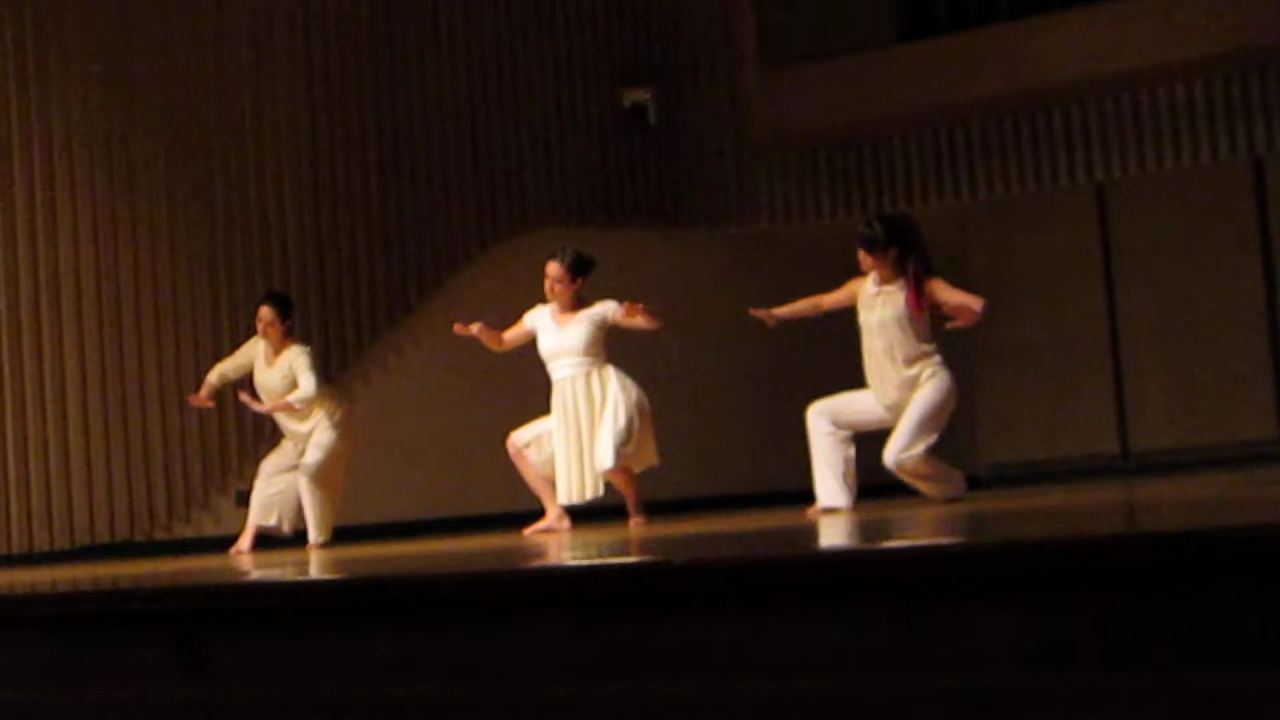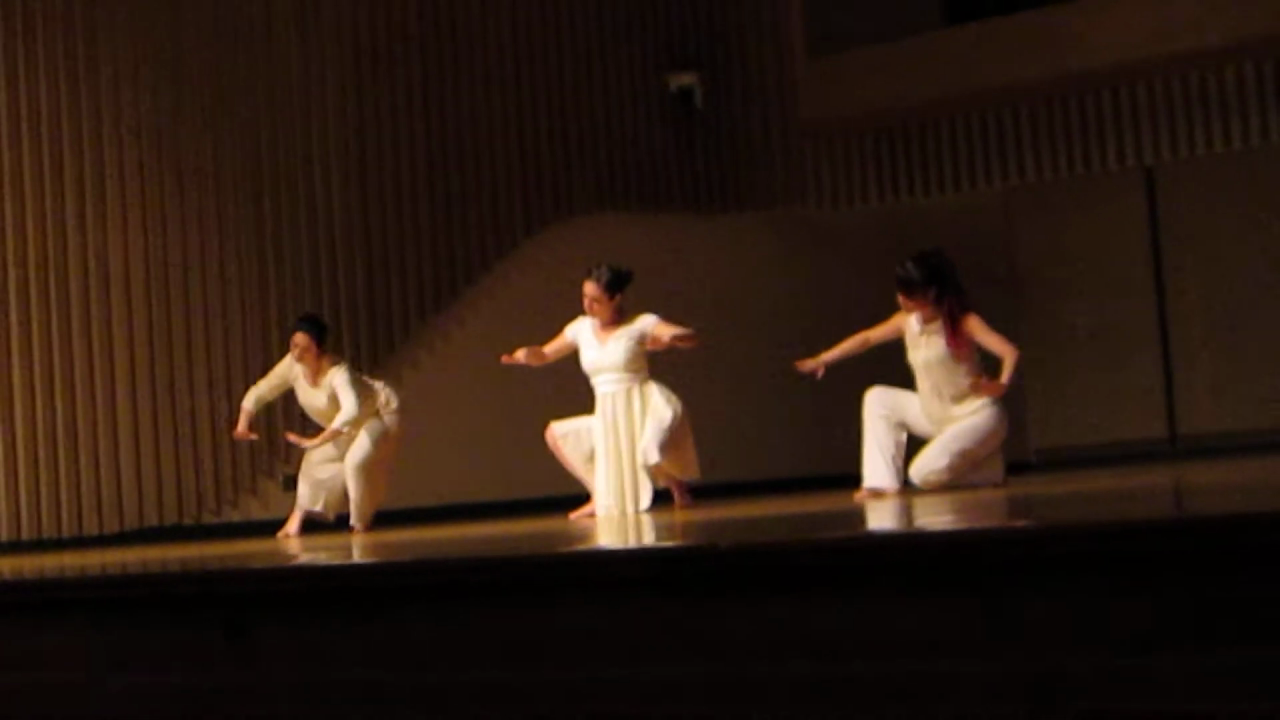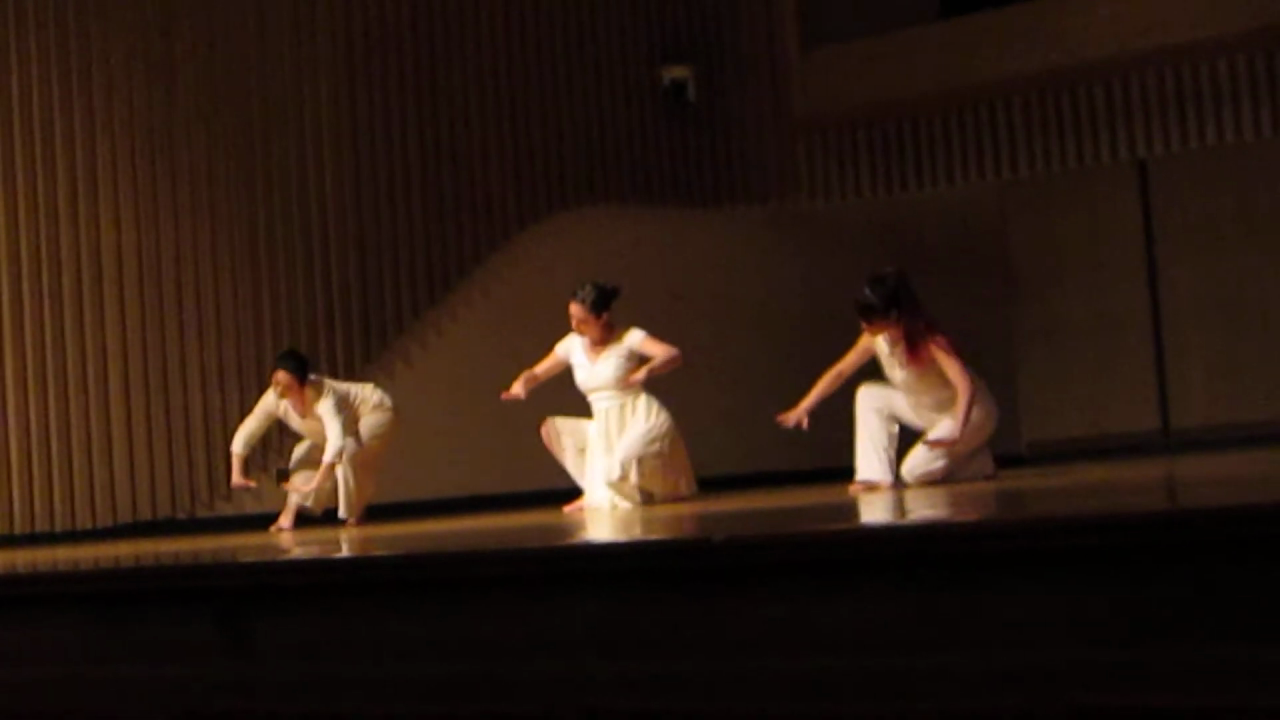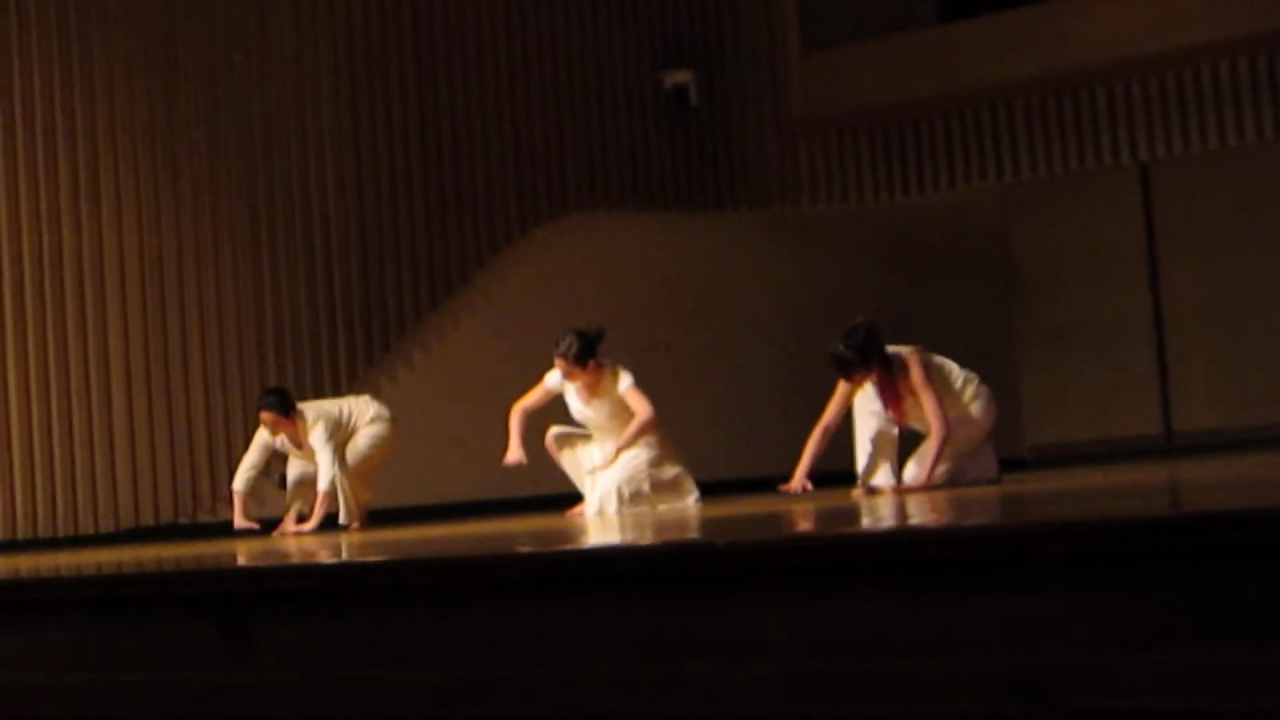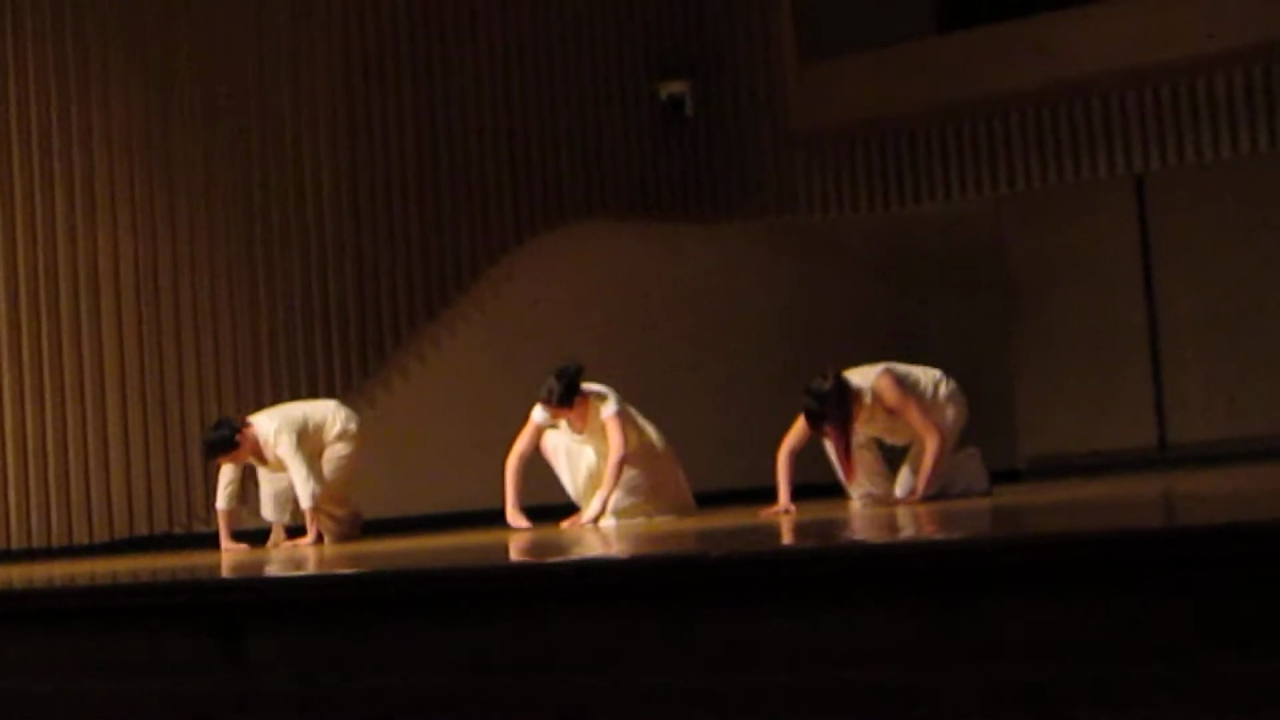
dt=1s
person 1, frame 1
left shoulder: (923, 286)
right shoulder: (861, 287)
left elbow: (977, 303)
right elbow: (821, 302)
left wrist: (971, 316)
right wrist: (775, 313)
left hip: (929, 384)
right hip: (887, 396)
left knee: (898, 455)
right knee: (820, 414)
left ankle: (951, 486)
right ankle: (835, 498)
person 1, frame 2
left shoulder: (964, 322)
right shoulder: (906, 321)
left elbow: (1010, 352)
right elbow: (867, 338)
left wrist: (1001, 384)
right wrist: (822, 359)
left hip: (977, 415)
left knee: (924, 474)
right knee: (877, 398)
left ankle: (987, 466)
right ankle: (883, 482)
person 1, frame 3
left shoulder: (930, 340)
right shoulder: (873, 340)
left elbow: (965, 385)
right elbow: (839, 372)
left wrist: (957, 432)
right wrist: (802, 408)
left hip: (970, 410)
left knee: (914, 473)
right knee: (869, 394)
left ankle: (976, 462)
right ankle: (876, 475)
person 1, frame 4
left shoulder: (910, 365)
right shoulder: (856, 375)
left elbow: (940, 427)
right elbow: (826, 425)
left wrist: (923, 478)
right wrist: (800, 474)
left hip: (972, 406)
right hip: (937, 406)
left knee: (913, 478)
right knee: (866, 401)
left ankle: (981, 462)
right ankle: (879, 480)
person 1, frame 5
left shoulder: (883, 388)
right shoulder: (826, 402)
left elbow: (935, 438)
right elbow: (786, 449)
left wrist: (918, 492)
right wrist: (784, 500)
left hip: (944, 403)
right hip: (900, 418)
left knee: (906, 491)
left ankle: (968, 468)
right ankle: (875, 493)
person 2, frame 1
left shoulder: (599, 310)
right shoulder: (539, 315)
left elbow: (654, 323)
right elbow: (501, 342)
left wrist: (639, 312)
right wrist: (480, 331)
left hip: (605, 396)
right hip: (568, 408)
left knee: (606, 459)
right knee: (517, 443)
left ankle: (635, 509)
right ankle: (556, 514)
person 2, frame 2
left shoulder: (640, 323)
right shoulder: (581, 328)
left elbow: (690, 336)
right elbow: (544, 355)
left wrist: (669, 339)
right wrist: (525, 354)
left hip: (645, 407)
right hip: (609, 418)
left knee: (651, 451)
right knee: (555, 433)
left ankle: (679, 489)
right ankle: (600, 496)
person 2, frame 3
left shoulder: (629, 338)
right shoulder: (572, 345)
left elbow: (673, 355)
right elbow: (535, 374)
left wrist: (646, 371)
right wrist: (521, 384)
left hip: (641, 419)
right hip: (604, 428)
left knee: (621, 466)
right knee: (551, 428)
left ankle: (667, 487)
right ankle: (593, 490)
person 2, frame 4
left shoulder: (617, 378)
right shoulder: (559, 377)
left elbow: (647, 414)
right elbow: (519, 408)
left wrist: (615, 450)
right wrist: (515, 444)
left hip: (638, 446)
right hip: (601, 447)
left knee: (607, 499)
right knee: (554, 436)
right ankle: (594, 494)
person 2, frame 5
left shoulder: (604, 401)
right shoulder: (545, 409)
left elbow: (619, 452)
right elbow: (516, 456)
left wrist: (600, 503)
right wrist: (512, 509)
left hip: (639, 456)
right hip: (600, 453)
left knee: (608, 514)
right knee: (549, 440)
right ankle: (588, 508)
person 3, frame 1
left shoulder: (298, 354)
right shoulder: (257, 346)
left elbow: (308, 391)
right elbow: (225, 369)
left wrist: (266, 407)
right wrist: (204, 394)
left hip: (325, 421)
right hip: (297, 434)
left knee: (309, 472)
right knee: (269, 471)
left ankle: (318, 541)
right ankle: (249, 534)
person 3, frame 2
left shoulder: (337, 372)
right shoulder: (291, 365)
left elbow: (350, 411)
right elbow: (259, 391)
left wrist: (316, 442)
right wrist: (243, 424)
left hip: (379, 412)
right hip: (350, 426)
left knee: (356, 461)
right knee: (315, 461)
left ankle: (362, 524)
right ankle: (297, 517)
person 3, frame 3
left shoulder: (323, 397)
right shoulder: (273, 398)
left elbow: (336, 442)
right elbow: (246, 432)
left wrist: (313, 485)
right wrist: (237, 473)
left hip: (374, 410)
right hip: (346, 417)
left knee: (346, 454)
right knee: (303, 456)
left ankle: (355, 516)
right ankle: (290, 513)
person 3, frame 4
left shoulder: (315, 423)
right shoulder: (268, 432)
left elbow: (328, 471)
right elbow: (245, 469)
left wrist: (313, 522)
right wrist: (238, 517)
left hip: (373, 422)
right hip: (342, 432)
left knee: (341, 468)
left ankle: (358, 518)
right ankle: (291, 518)
person 3, frame 5
left shoulder: (276, 435)
right shoulder: (236, 444)
left elbow: (304, 480)
right elbow: (226, 487)
left wrist: (311, 536)
right wrist: (226, 540)
left hip: (338, 429)
right hip: (311, 435)
left knee: (321, 493)
left ankle: (350, 525)
right ankle: (280, 531)
